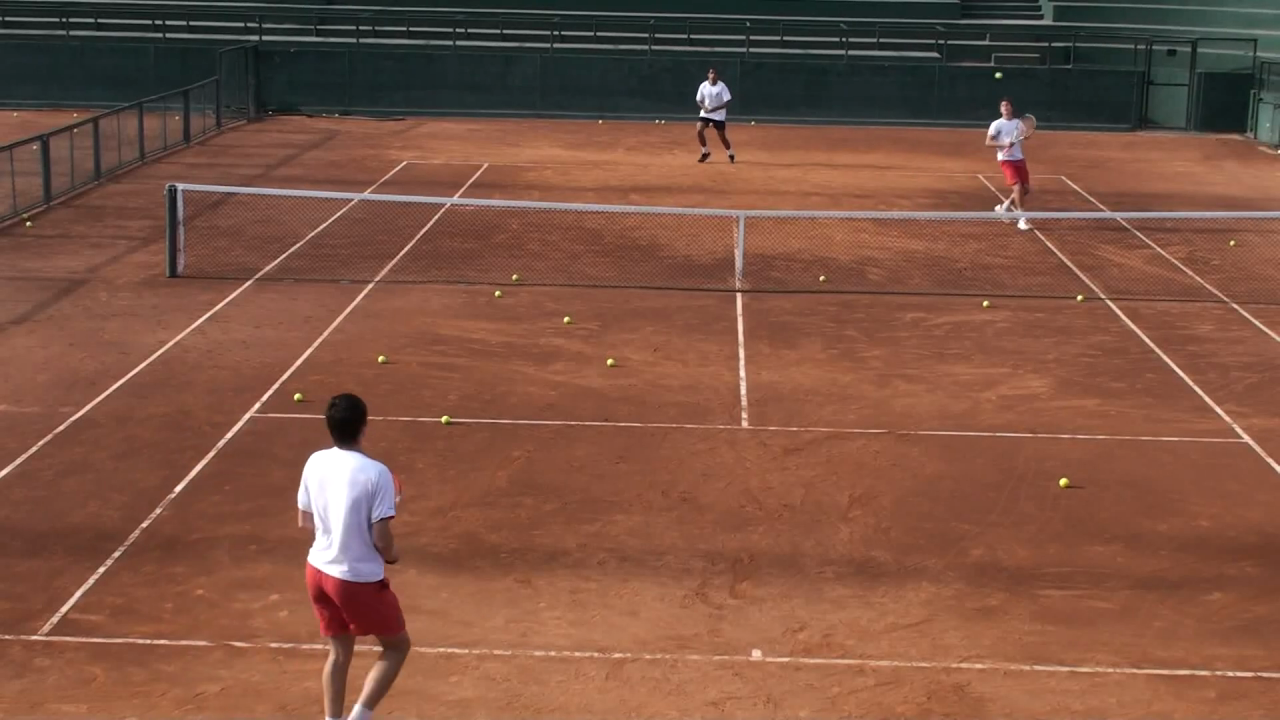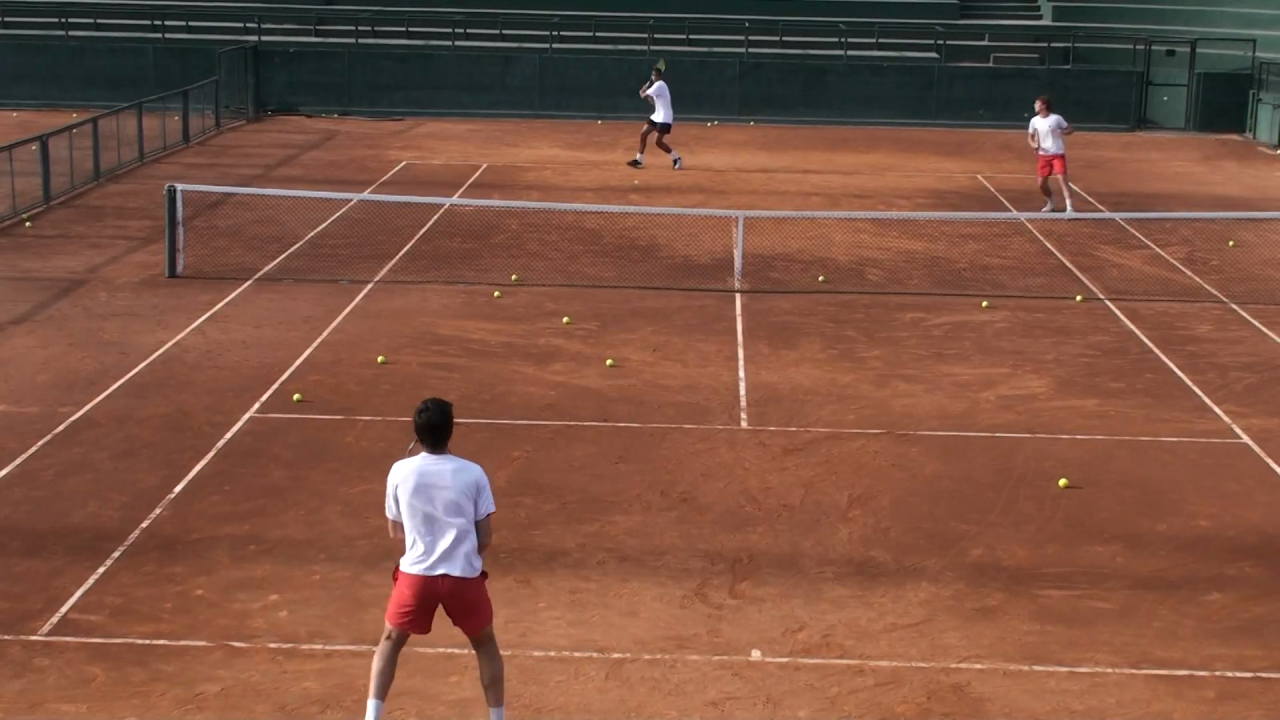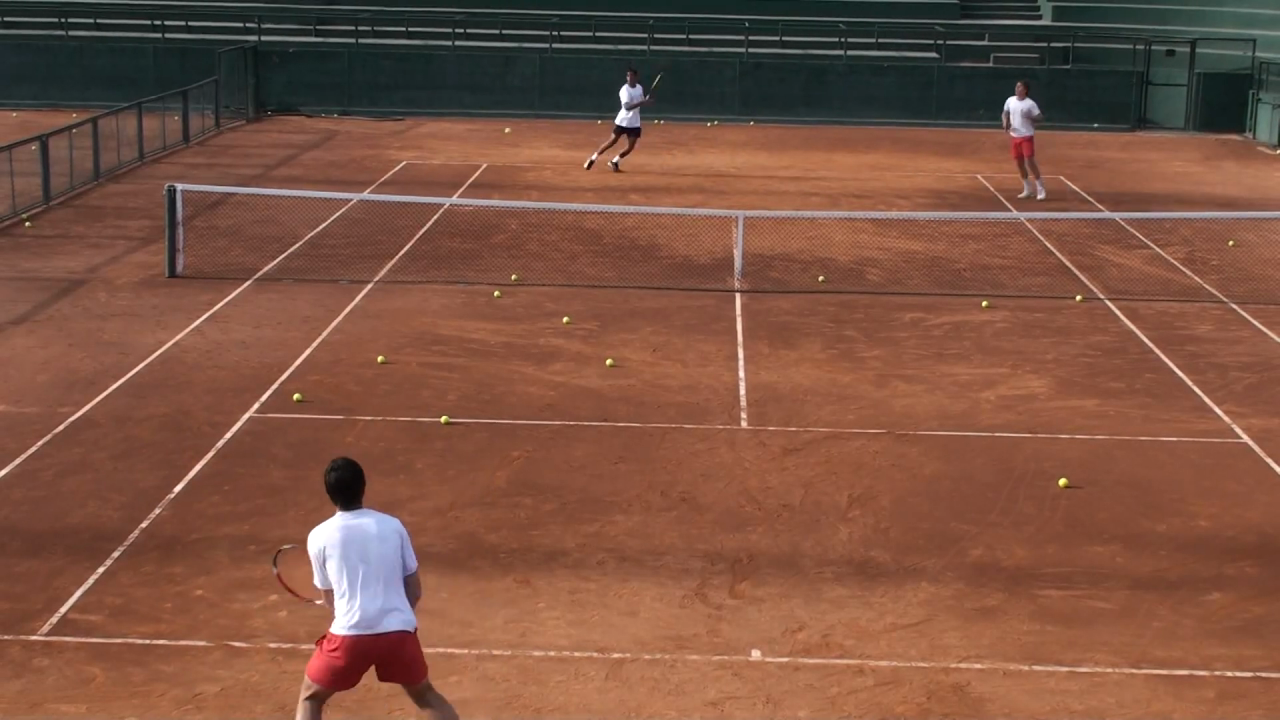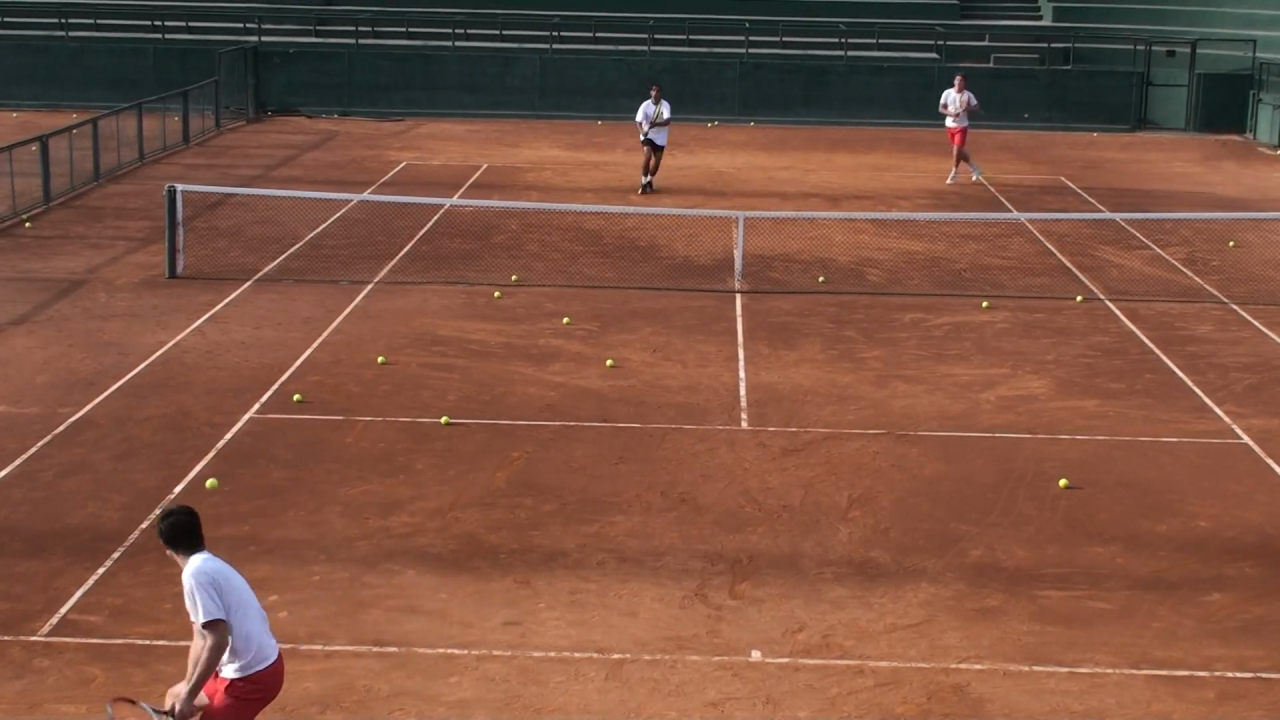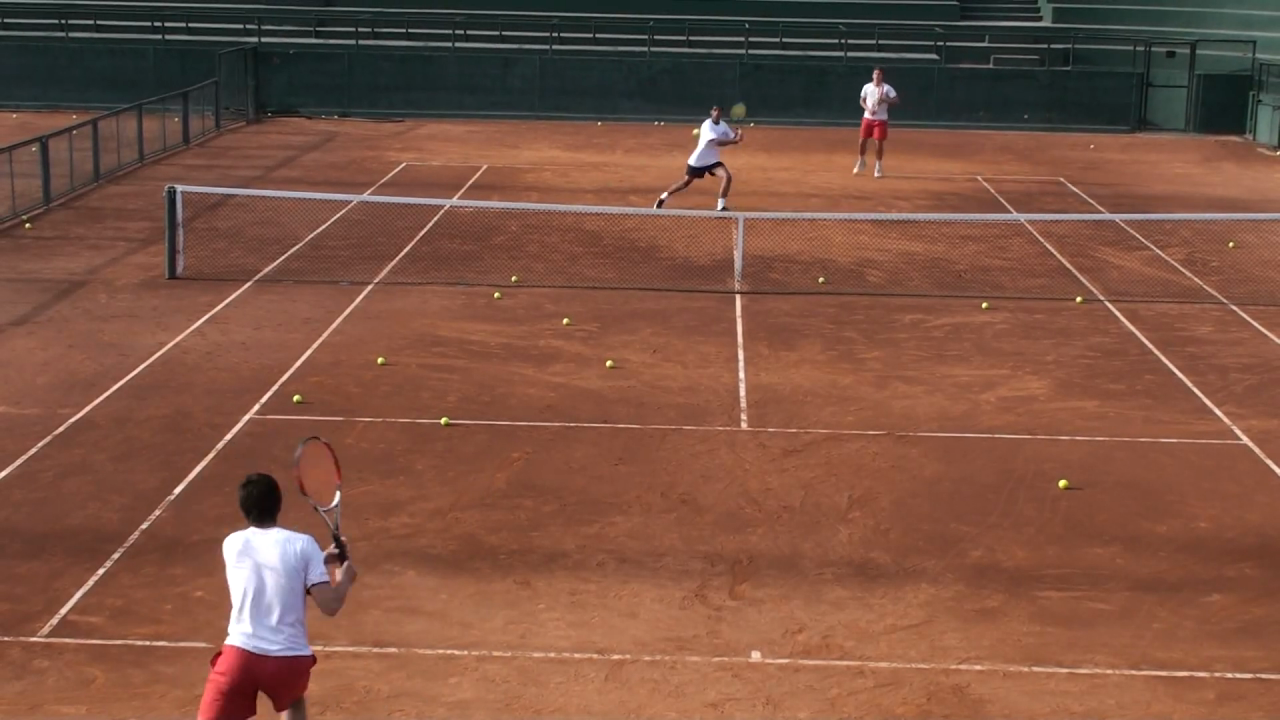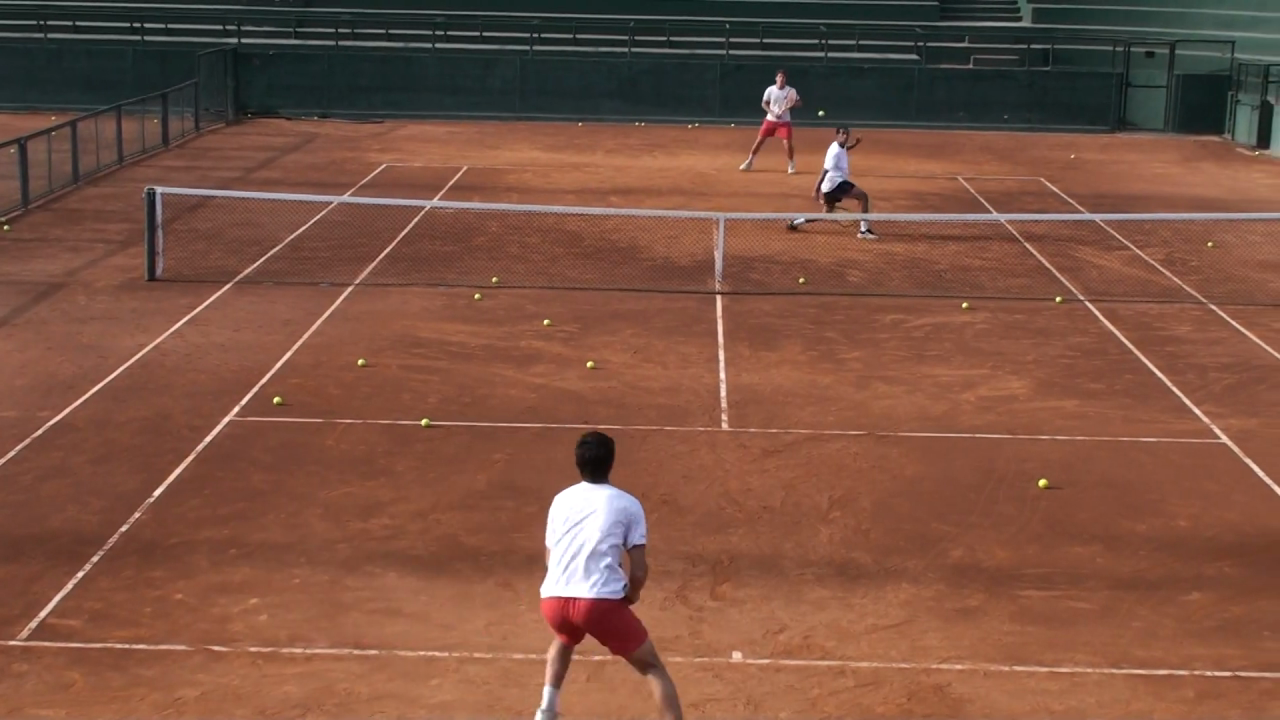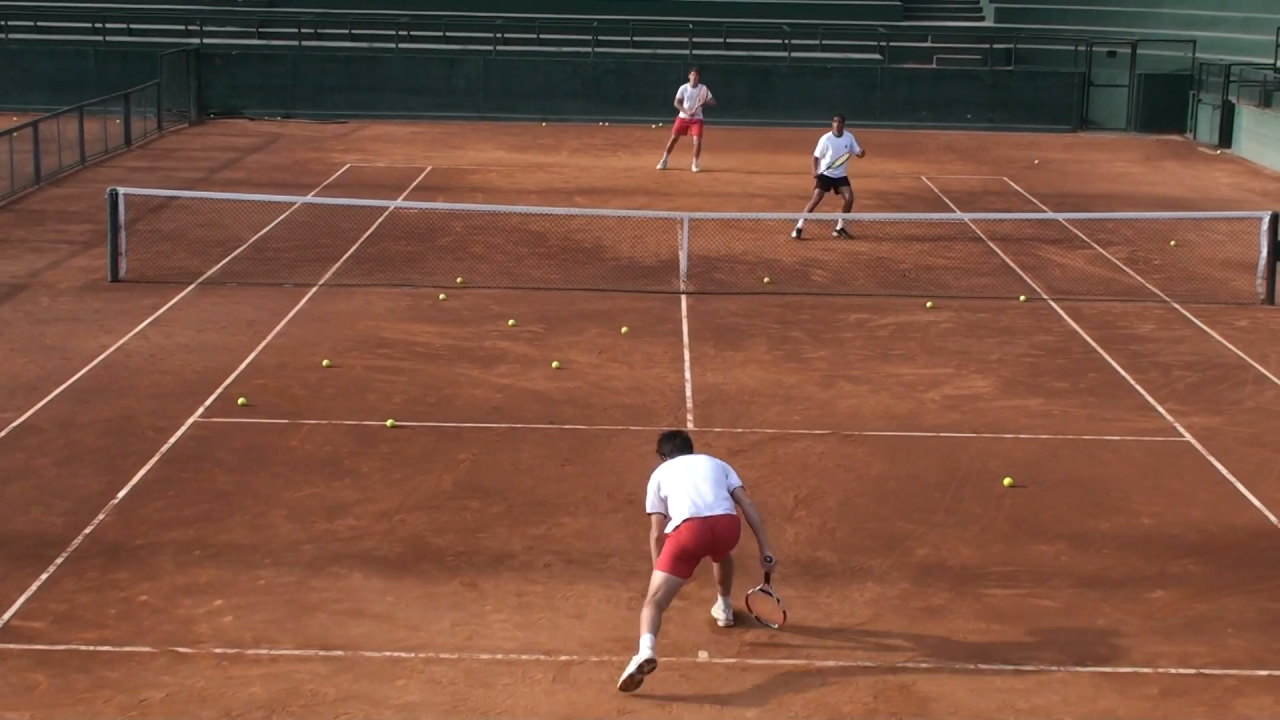
dt=0.7s
person 1, frame 1
left shoulder: (314, 463)
right shoulder: (376, 473)
left elbow: (304, 522)
right elbow: (381, 540)
right wrist: (391, 556)
left hip: (318, 571)
right hip: (360, 579)
left knee: (340, 651)
right knee: (397, 648)
person 1, frame 2
left shoulder: (400, 471)
right shoulder: (473, 474)
left elbow: (395, 530)
right elbow: (485, 538)
left hip: (415, 575)
right hip: (464, 576)
left knee: (389, 643)
right knee: (485, 644)
person 1, frame 3
left shoulder: (320, 537)
right shoulder: (393, 526)
left elbow: (329, 598)
right elbow: (412, 589)
left hip: (351, 638)
right hip: (400, 632)
left knee: (310, 697)
right knee: (426, 696)
person 1, frame 4
left shoulder: (195, 574)
right shoulder: (211, 566)
left elbow: (218, 641)
right elbow: (202, 639)
left wrist: (189, 694)
right wrist: (187, 691)
left hip: (250, 678)
right hip: (263, 665)
right knee: (175, 699)
person 1, frame 5
left shoulder: (232, 545)
right shoulder: (303, 545)
right elbow: (329, 607)
right wrist: (344, 582)
left hip: (239, 655)
right hip: (289, 660)
person 1, frame 6
left shoulder: (561, 501)
right shoulder: (628, 505)
right elbow: (639, 568)
right wrist: (633, 593)
left hip: (553, 600)
right hip: (600, 602)
left knee: (564, 640)
right knee: (653, 668)
person 1, frame 7
left shoulder: (661, 474)
right shoulder: (717, 464)
left elbow: (657, 536)
right elbow: (748, 506)
left wrist: (659, 576)
right wrist: (764, 549)
left hip: (689, 528)
right hip: (726, 523)
left knee: (654, 600)
right knee: (722, 553)
left ankle: (646, 653)
right ankle: (724, 609)
